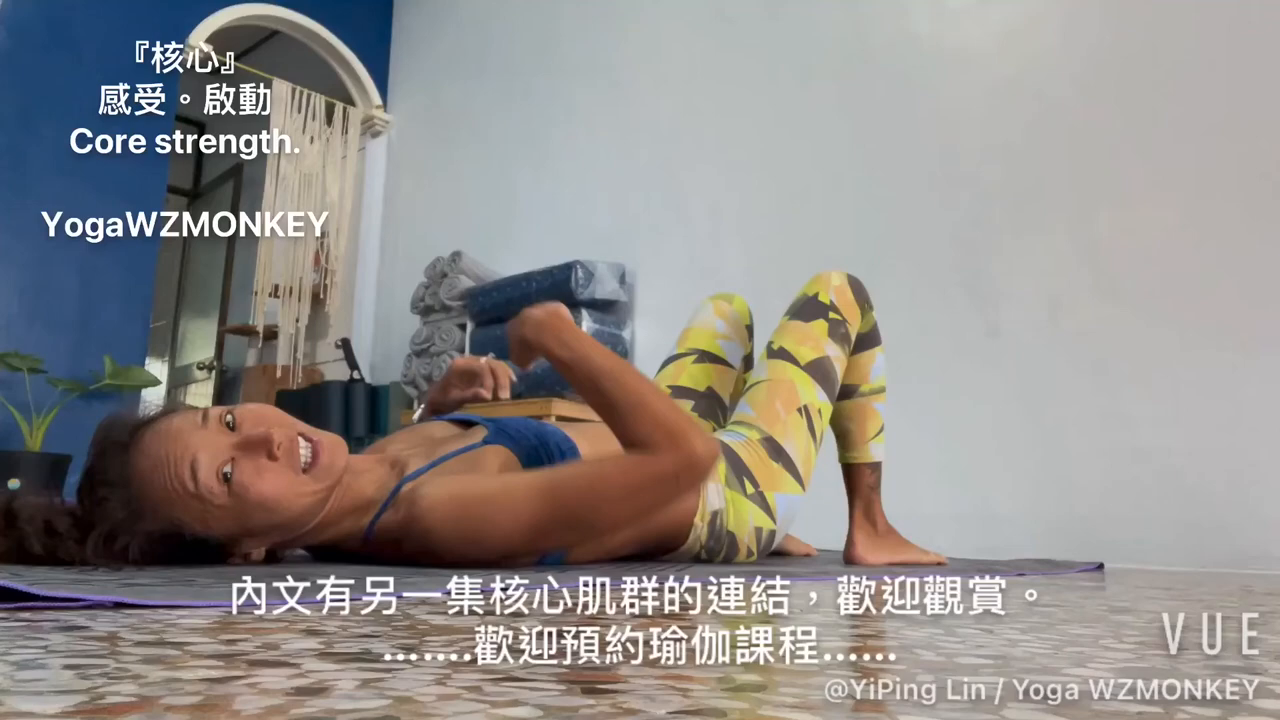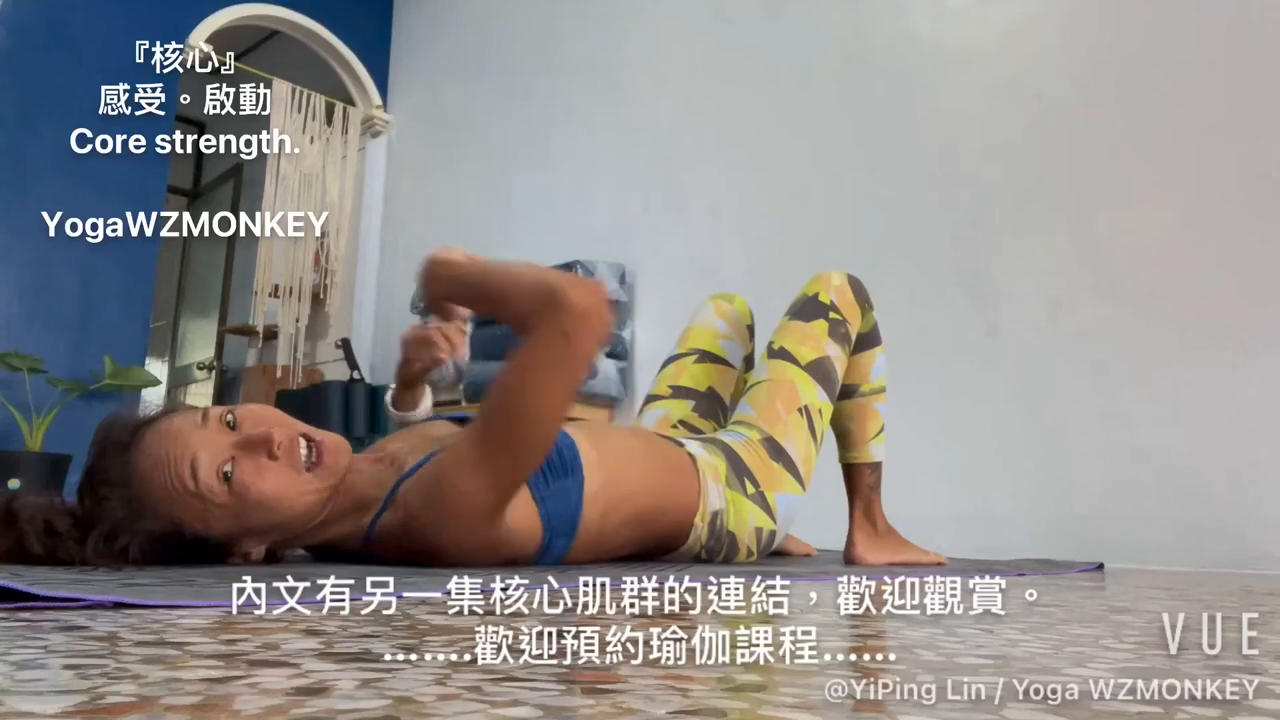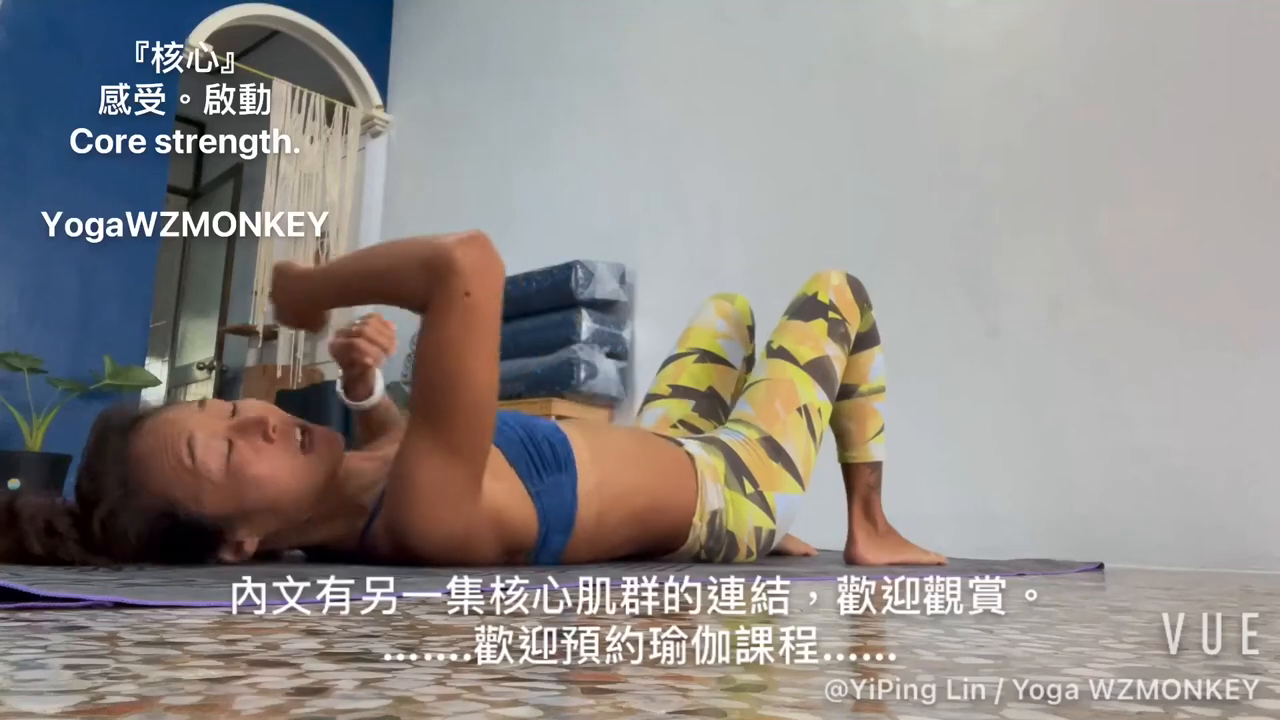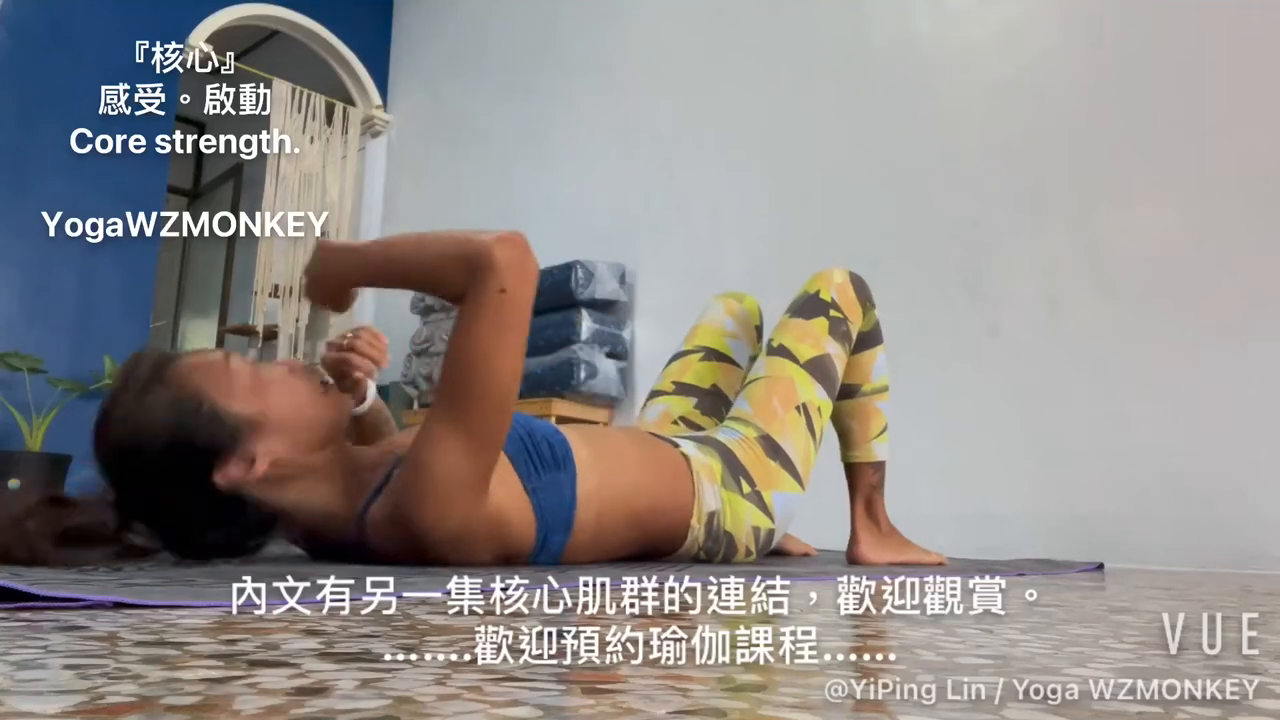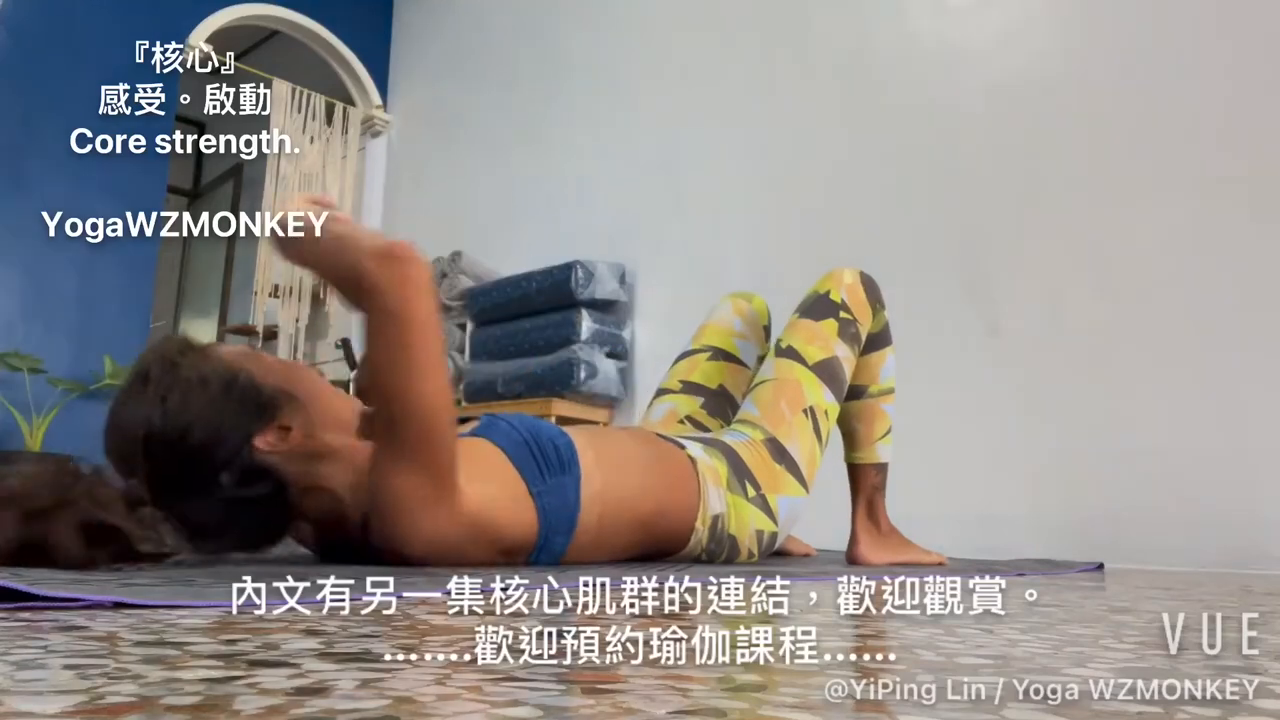
dt=0.2s
person 1, frame 1
left shoulder: (358, 484)
right shoulder: (452, 525)
right elbow: (683, 451)
left wrist: (442, 396)
right wrist: (560, 338)
left hip: (686, 491)
right hip: (732, 490)
left knee: (727, 306)
right knee: (837, 291)
left ankle: (780, 542)
right ankle: (870, 530)
person 1, frame 2
left shoulder: (361, 491)
right shoulder: (446, 518)
right elbow: (578, 310)
left wrist: (414, 380)
right wrist: (457, 279)
left hip: (660, 460)
right hip: (730, 488)
left knee: (728, 305)
right knee: (837, 290)
left ankle: (779, 544)
right ankle: (869, 531)
person 1, frame 3
left shoulder: (354, 496)
right shoulder: (426, 516)
right elbow: (468, 266)
left wrist: (361, 386)
right wrist: (313, 285)
left hip: (651, 457)
right hip: (727, 489)
left knee: (730, 308)
right knee: (836, 291)
left ankle: (785, 540)
right ankle: (869, 529)
person 1, frame 4
left shoulder: (322, 502)
right shoulder: (428, 505)
right elbow: (504, 259)
left wrist: (345, 396)
right wrist: (345, 259)
left hip: (648, 460)
right hip: (724, 489)
left knee: (736, 307)
right knee: (840, 289)
left ankle: (774, 538)
right ankle: (869, 529)
person 1, frame 5
left shoulder: (335, 523)
right shoulder: (413, 517)
left elbow: (382, 437)
right elbow: (397, 271)
left wrist: (384, 391)
right wrist: (312, 230)
left hip: (666, 459)
right hip: (730, 496)
left knee: (746, 310)
right knee: (846, 288)
left ankle: (848, 528)
right ankle: (872, 530)
